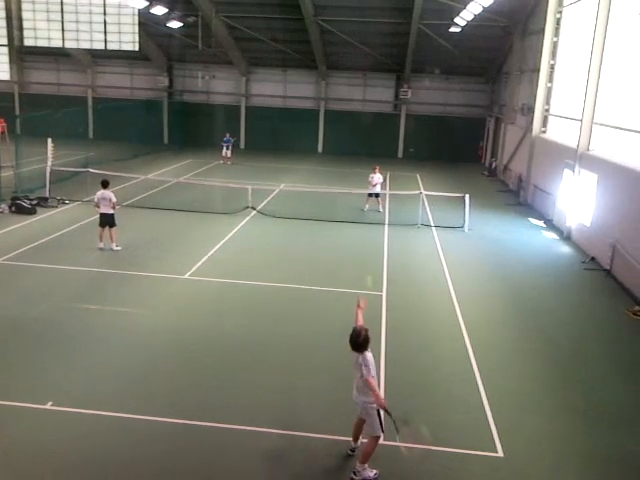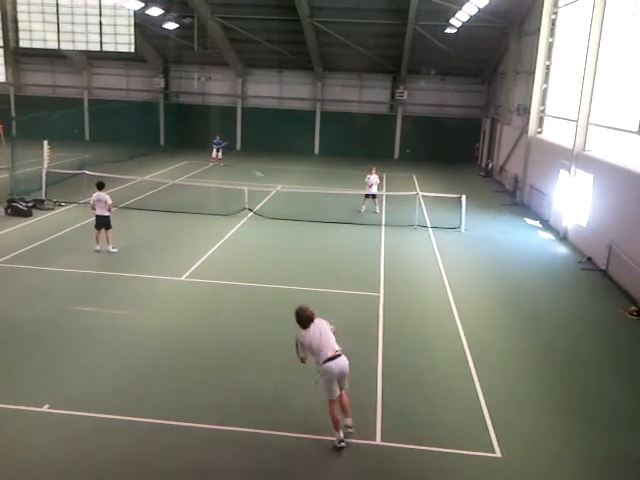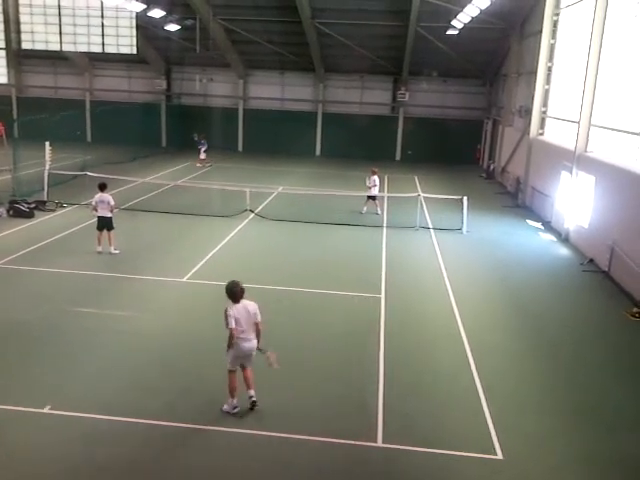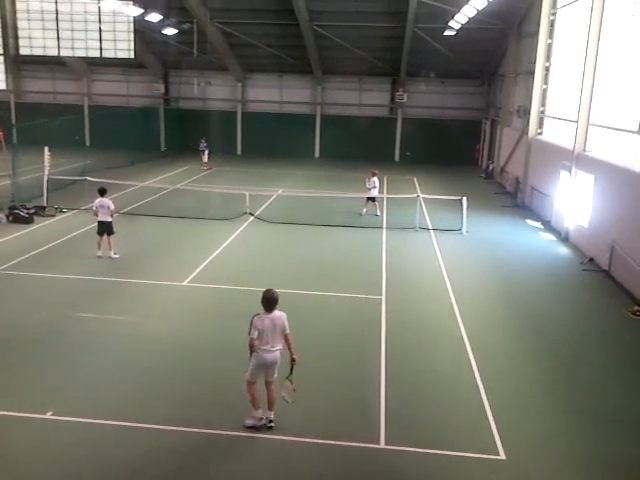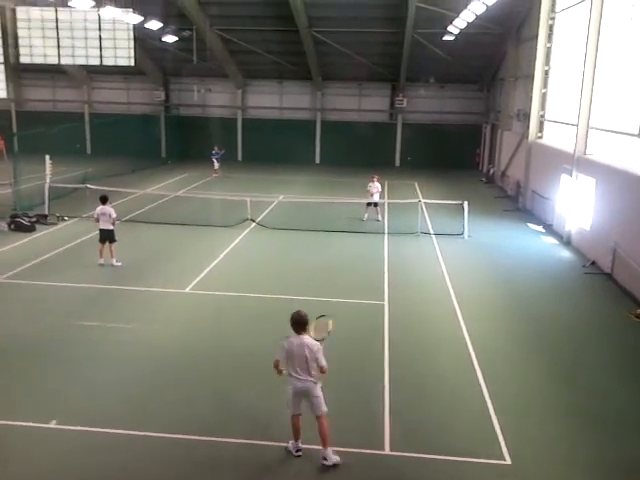
dt=1s
person 1, frame 1
left shoulder: (357, 349)
right shoulder: (366, 357)
left elbow: (359, 324)
right elbow: (369, 381)
left wrist: (359, 309)
right wrist: (379, 397)
left hip: (359, 395)
right hip: (368, 400)
left knee: (361, 419)
right knee: (375, 435)
left ankle: (354, 446)
person 1, frame 2
left shoulder: (301, 336)
right shoulder: (320, 323)
left elbow: (302, 359)
left hip: (327, 367)
right hip: (341, 361)
left knee: (333, 402)
right knee: (341, 391)
left ankle: (339, 437)
right ankle: (347, 422)
person 1, frame 3
left shoulder: (230, 310)
right shoulder: (253, 305)
left elbow: (232, 333)
right elbow: (258, 327)
left wrist: (229, 345)
right wrist: (257, 342)
left hip: (238, 345)
right hip: (252, 343)
left knee: (232, 372)
right knee: (246, 367)
left ankle: (232, 404)
right ankle: (251, 395)
person 1, frame 4
left shoulder: (258, 319)
right shoulder: (282, 317)
left elbow: (252, 342)
right elbow: (287, 337)
left wrist: (252, 353)
right wrist: (292, 354)
left hip: (260, 355)
right hip: (275, 355)
left knee: (251, 384)
right knee: (270, 384)
left ankle: (257, 416)
right ankle: (270, 417)
person 1, frame 5
left shoulder: (287, 343)
right shoulder: (315, 345)
left elbow: (276, 364)
right elbow: (323, 370)
left wrist: (279, 370)
right wrist: (317, 366)
left hip: (294, 384)
right hip: (311, 384)
left knee: (295, 416)
right knee: (321, 418)
left ankle: (296, 446)
right ankle: (327, 455)
